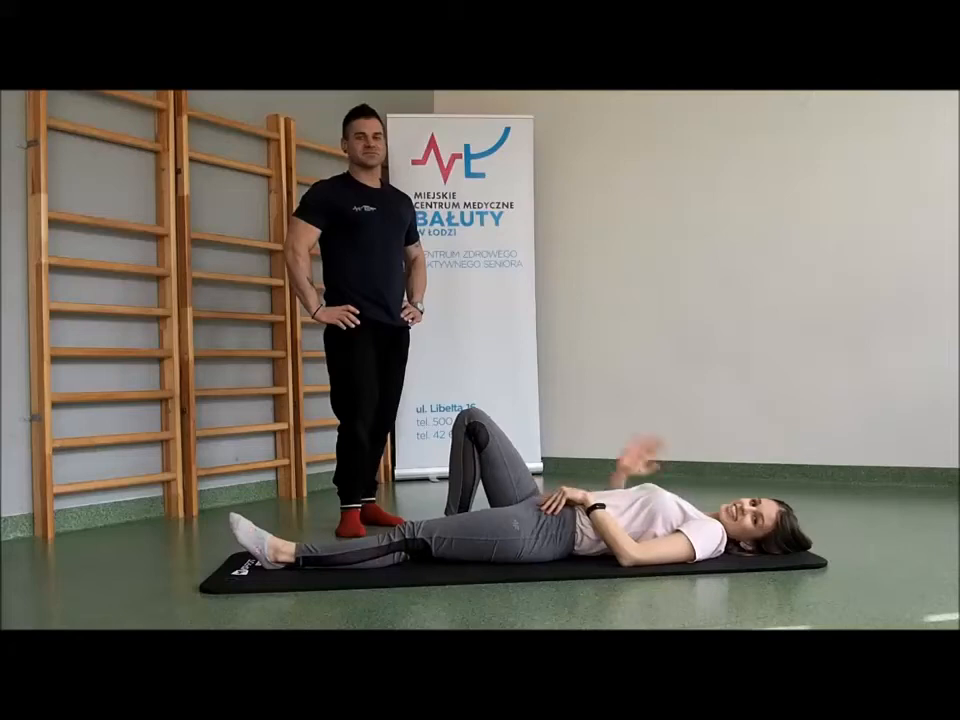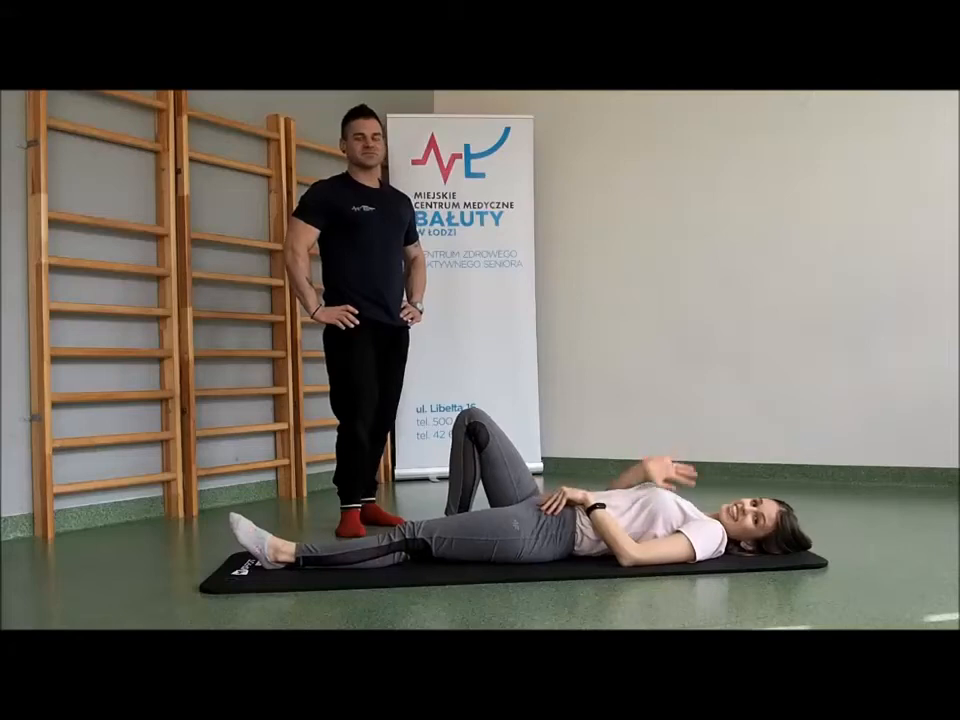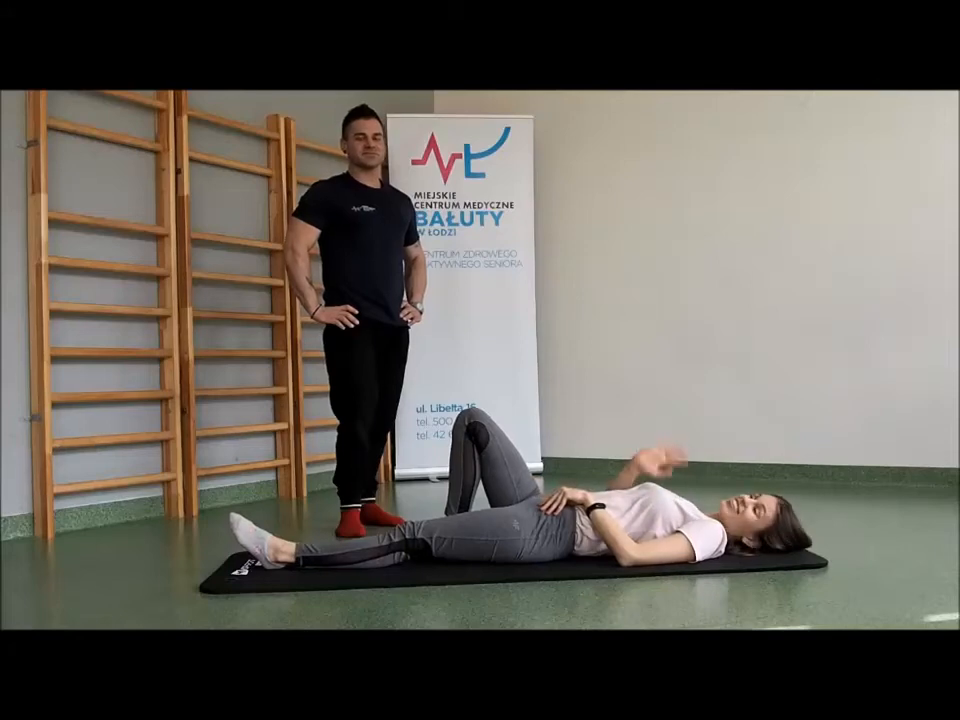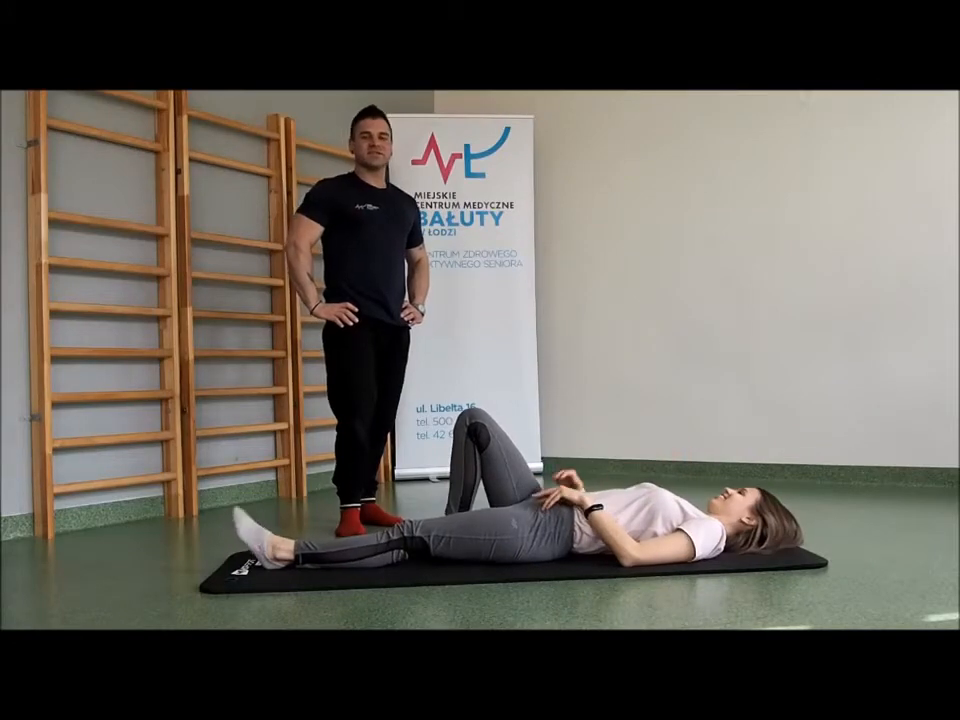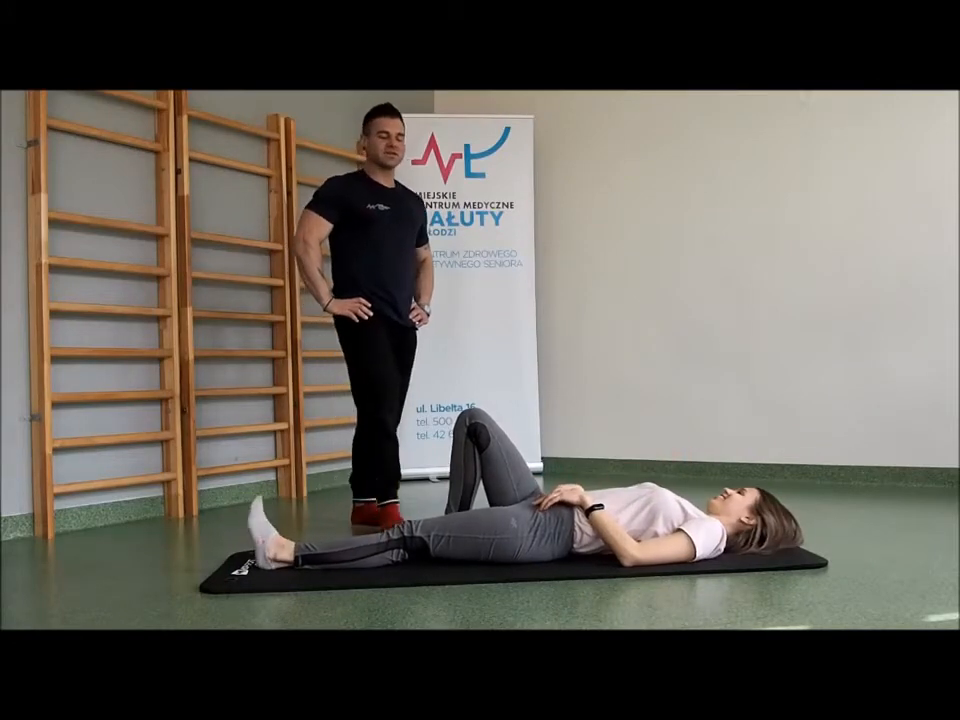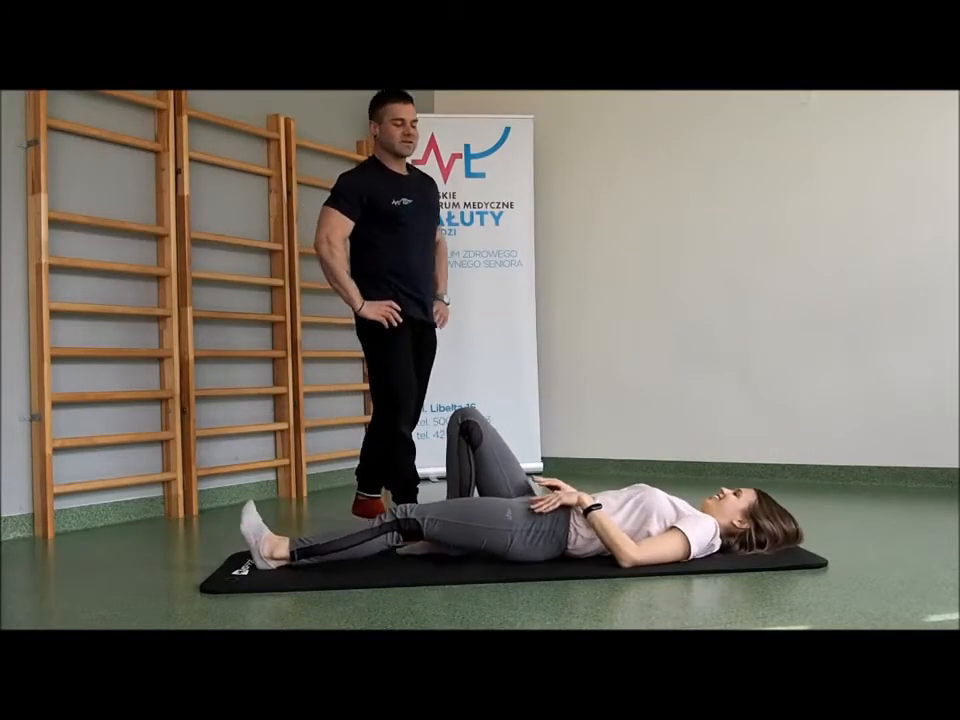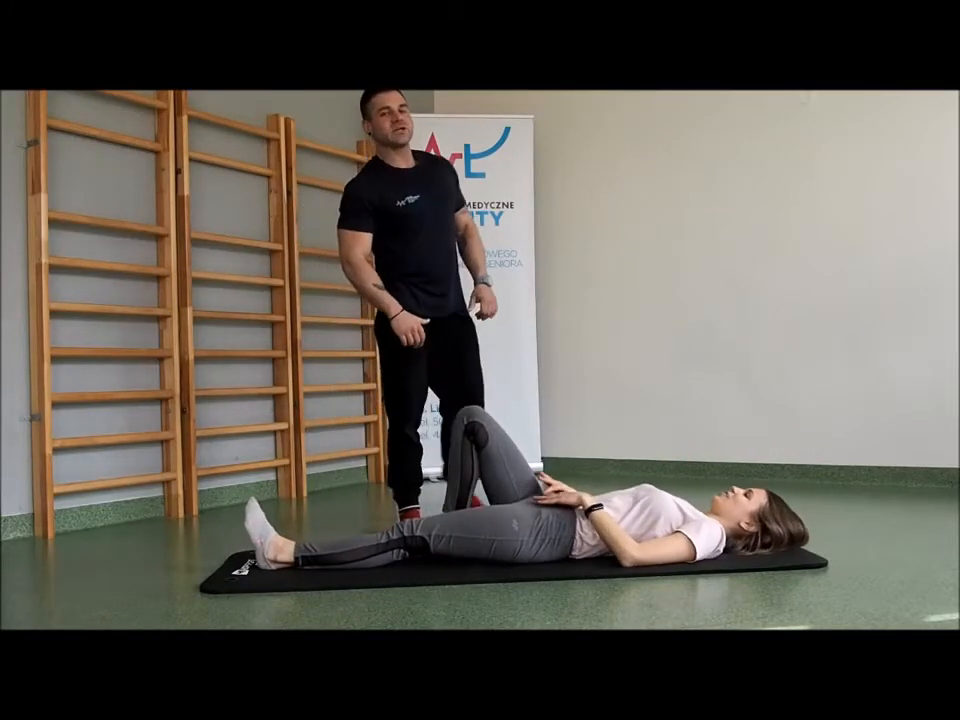
dt=0.5s
person 1, frame 1
left shoulder: (709, 538)
right shoulder: (696, 515)
left elbow: (631, 554)
left wrist: (587, 499)
right wrist: (622, 471)
left hip: (546, 534)
right hip: (545, 508)
left knee: (409, 536)
right knee: (472, 422)
left ankle: (289, 554)
right ankle: (452, 535)
person 1, frame 2
left shoulder: (709, 538)
right shoulder: (697, 515)
left elbow: (630, 554)
left wrist: (586, 499)
right wrist: (647, 470)
left hip: (545, 534)
right hip: (544, 508)
left knee: (410, 537)
right knee: (472, 422)
left ankle: (288, 553)
right ankle: (453, 533)
person 1, frame 3
left shoulder: (710, 539)
right shoulder: (697, 515)
left elbow: (631, 554)
left wrist: (585, 501)
right wrist: (637, 466)
left hip: (548, 536)
right hip: (543, 508)
left knee: (410, 537)
right knee: (473, 422)
left ankle: (289, 554)
right ankle: (453, 535)
person 1, frame 4
left shoulder: (709, 536)
right shoulder: (691, 514)
left elbow: (633, 555)
left wrist: (586, 502)
right wrist: (579, 485)
left hip: (546, 535)
right hip: (545, 507)
left knee: (411, 535)
right knee: (474, 421)
left ankle: (288, 551)
right ankle: (452, 535)
person 1, frame 5
left shoulder: (709, 536)
right shoulder: (691, 517)
left elbow: (632, 555)
left wrist: (587, 500)
right wrist: (578, 495)
left hip: (545, 534)
right hip: (544, 509)
left knee: (411, 537)
right knee: (473, 422)
left ankle: (288, 554)
right ankle: (452, 534)
person 1, frame 6
left shoulder: (703, 534)
right shoulder: (686, 514)
left elbow: (631, 556)
left wrist: (582, 502)
right wrist: (571, 490)
left hip: (541, 532)
right hip: (542, 508)
left knee: (404, 518)
right knee: (466, 421)
left ankle: (282, 550)
right ankle: (449, 537)
person 1, frame 7
left shoulder: (709, 537)
right shoulder: (693, 518)
left elbow: (631, 554)
left wrist: (586, 501)
right wrist: (571, 492)
left hip: (547, 535)
right hip: (547, 509)
left knee: (410, 535)
right knee: (471, 420)
left ankle: (289, 555)
right ankle: (451, 530)
person 2, frame 1
left shoulder: (401, 201)
right shoulder: (328, 194)
left elbow: (415, 257)
right elbow: (295, 250)
left wrist: (417, 303)
right wrist: (316, 308)
left hip: (395, 327)
right hip: (352, 327)
left knee: (382, 418)
right knee: (358, 416)
left ankle: (368, 500)
right ankle: (350, 509)
person 2, frame 2
left shoulder: (399, 201)
right shoulder: (327, 194)
left elbow: (415, 257)
right elbow: (294, 251)
left wrist: (416, 302)
right wrist: (316, 308)
left hip: (394, 327)
right hip: (351, 327)
left knee: (382, 418)
right knee: (357, 416)
left ankle: (367, 500)
right ankle: (350, 509)
person 2, frame 3
left shoulder: (400, 202)
right shoulder: (328, 194)
left elbow: (415, 257)
right elbow: (295, 251)
left wrist: (416, 303)
right wrist: (316, 307)
left hip: (395, 327)
right hip: (351, 327)
left knee: (382, 418)
right knee: (358, 416)
left ankle: (367, 500)
right ankle: (350, 508)
person 2, frame 4
left shoulder: (405, 203)
right shoulder: (331, 192)
left elbow: (419, 259)
right elbow: (296, 247)
left wrist: (418, 304)
right wrist: (316, 304)
left hip: (395, 326)
right hip: (351, 323)
left knee: (382, 417)
right knee: (356, 414)
left ankle: (366, 500)
right ankle: (349, 510)
person 2, frame 5
left shoulder: (412, 202)
right shoulder: (341, 190)
left elbow: (424, 260)
right elbow: (304, 243)
left wrist: (424, 304)
right wrist: (328, 300)
left hip: (403, 323)
right hip: (363, 318)
left knee: (384, 414)
right knee: (381, 407)
left ankle: (365, 502)
right ankle: (388, 505)
person 2, frame 6
left shoulder: (426, 184)
right shoulder: (358, 182)
right elbow: (328, 243)
left wrist: (440, 295)
right wrist: (360, 303)
left hip: (422, 317)
right hip: (384, 315)
left knee: (404, 413)
right knee: (397, 411)
left ankle: (368, 495)
right ankle: (407, 508)
person 2, frame 7
left shoulder: (440, 169)
right shoulder: (365, 188)
left elbow: (465, 227)
right elbow: (354, 260)
left wrist: (482, 280)
right wrist: (395, 312)
left hip: (453, 312)
right hip: (406, 318)
left knee: (467, 404)
right knee: (406, 417)
right ankle: (409, 508)
